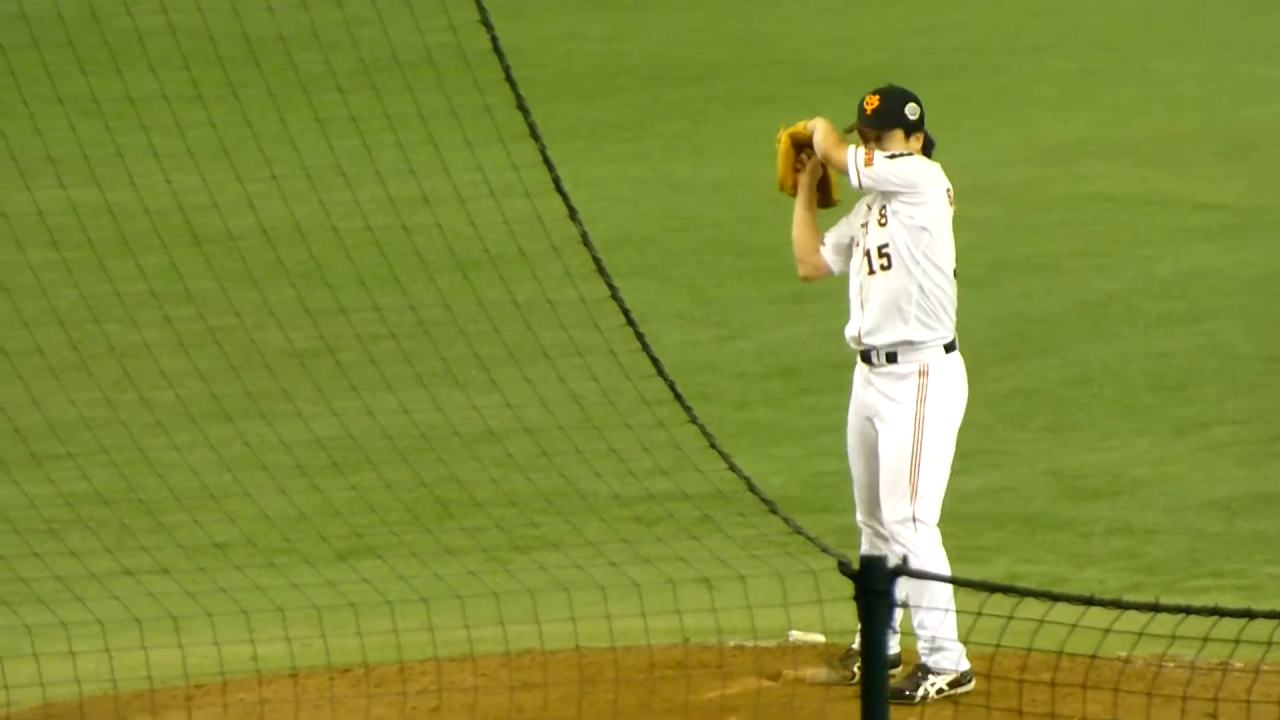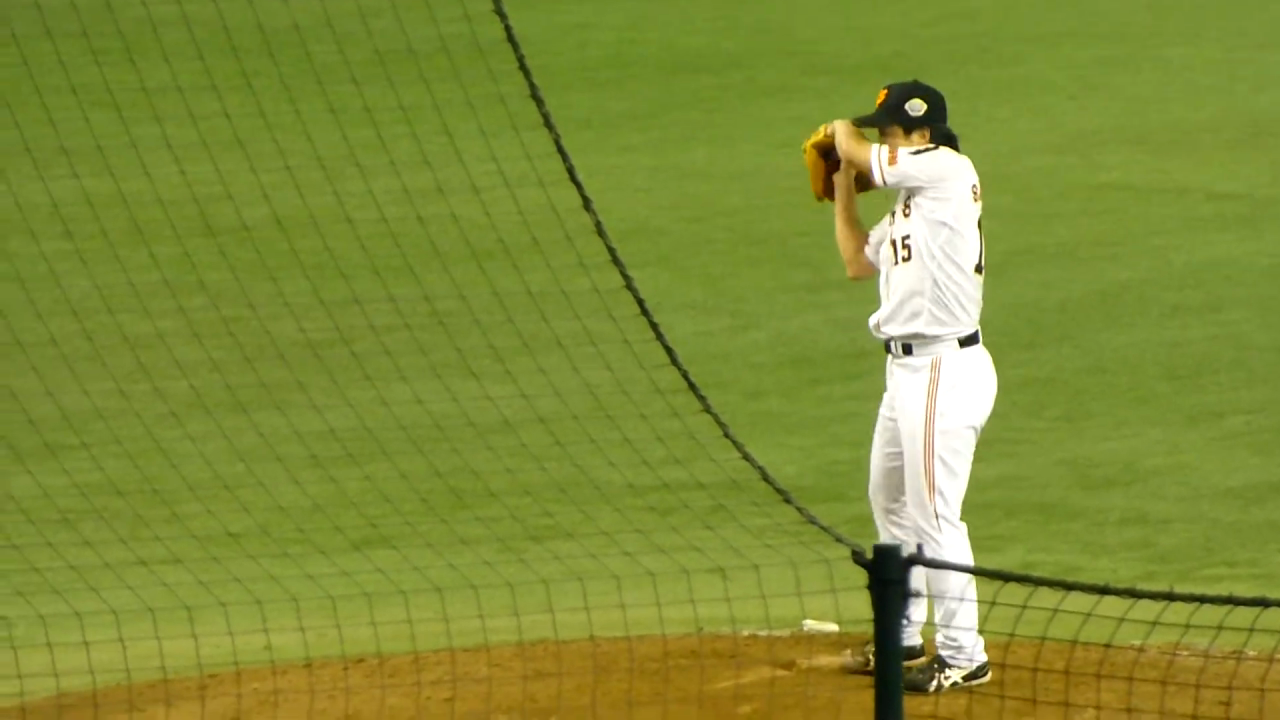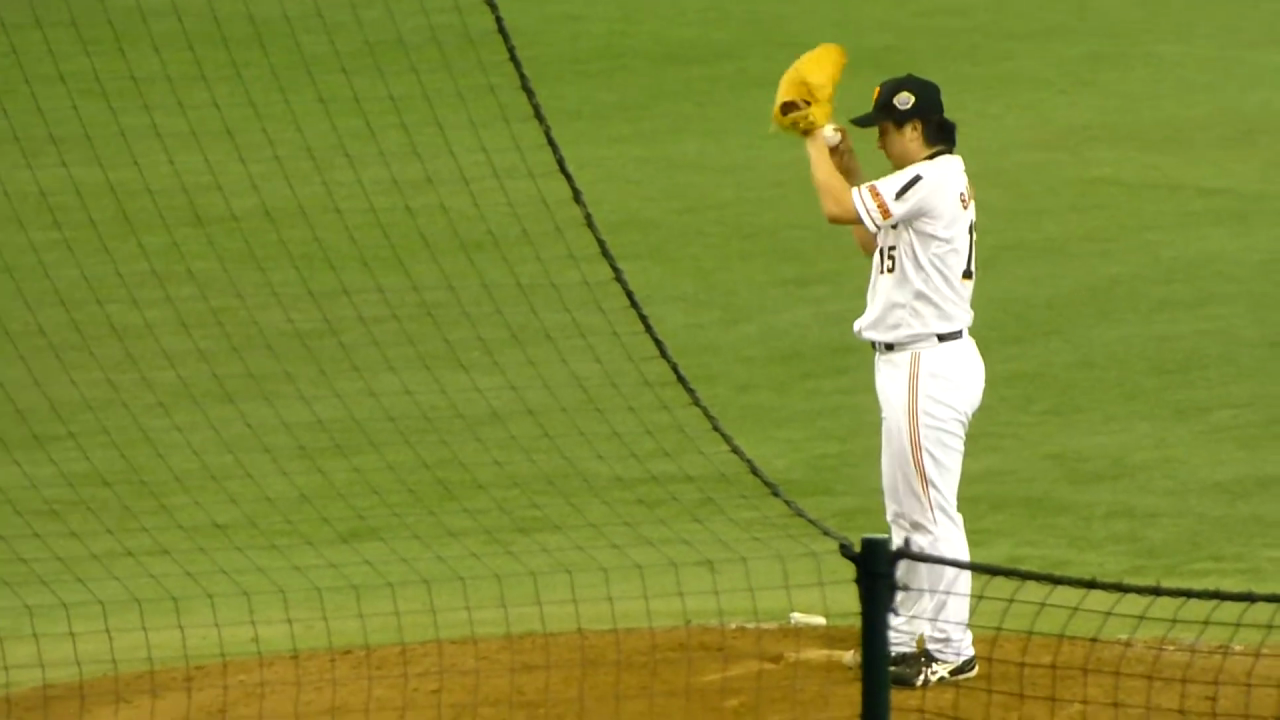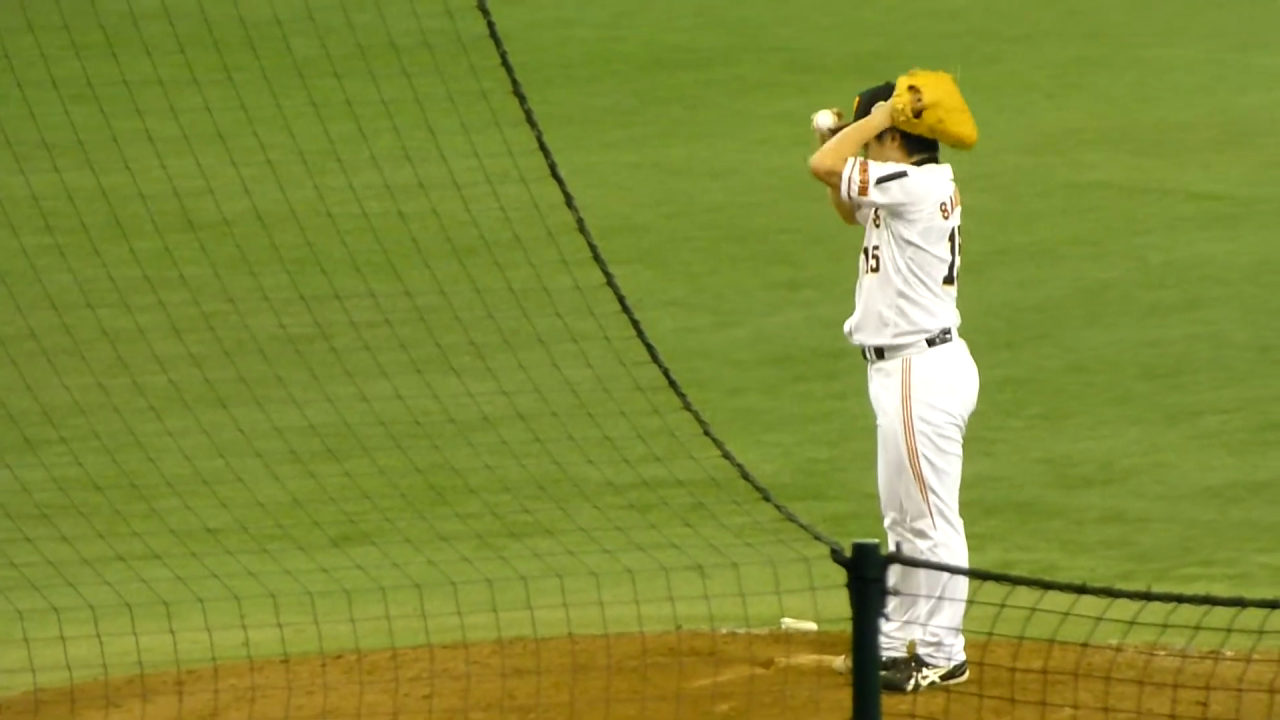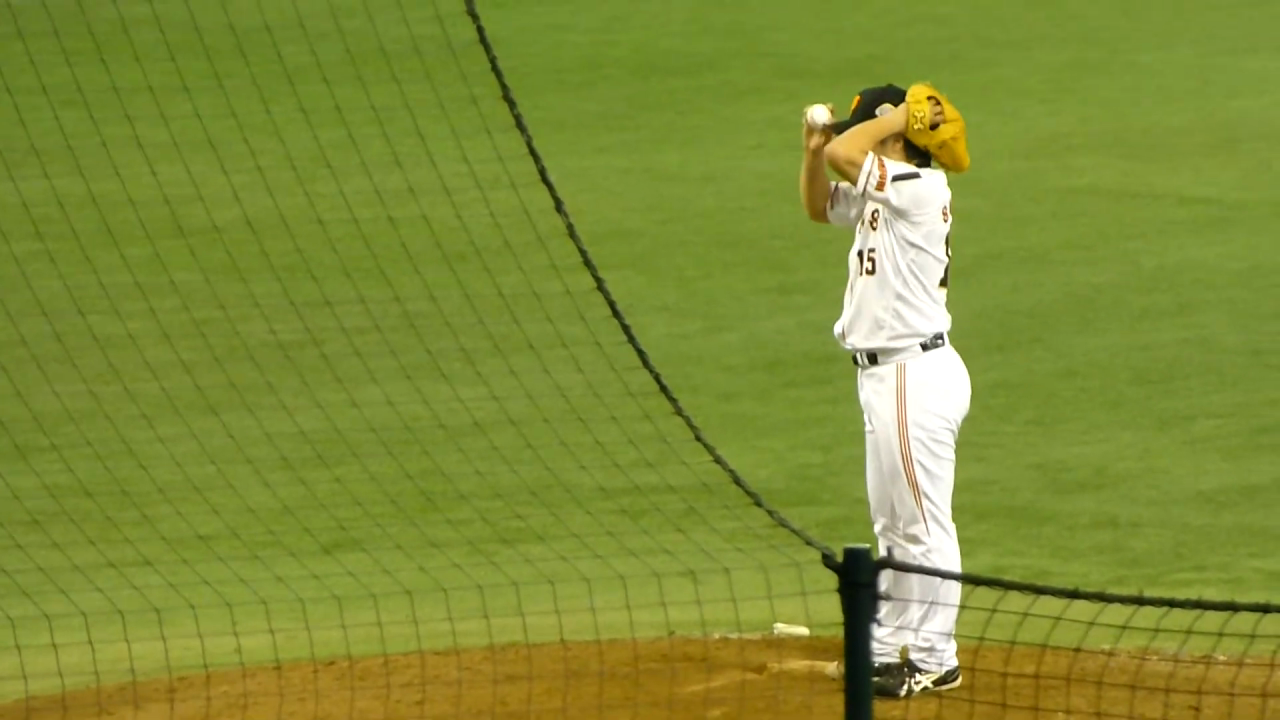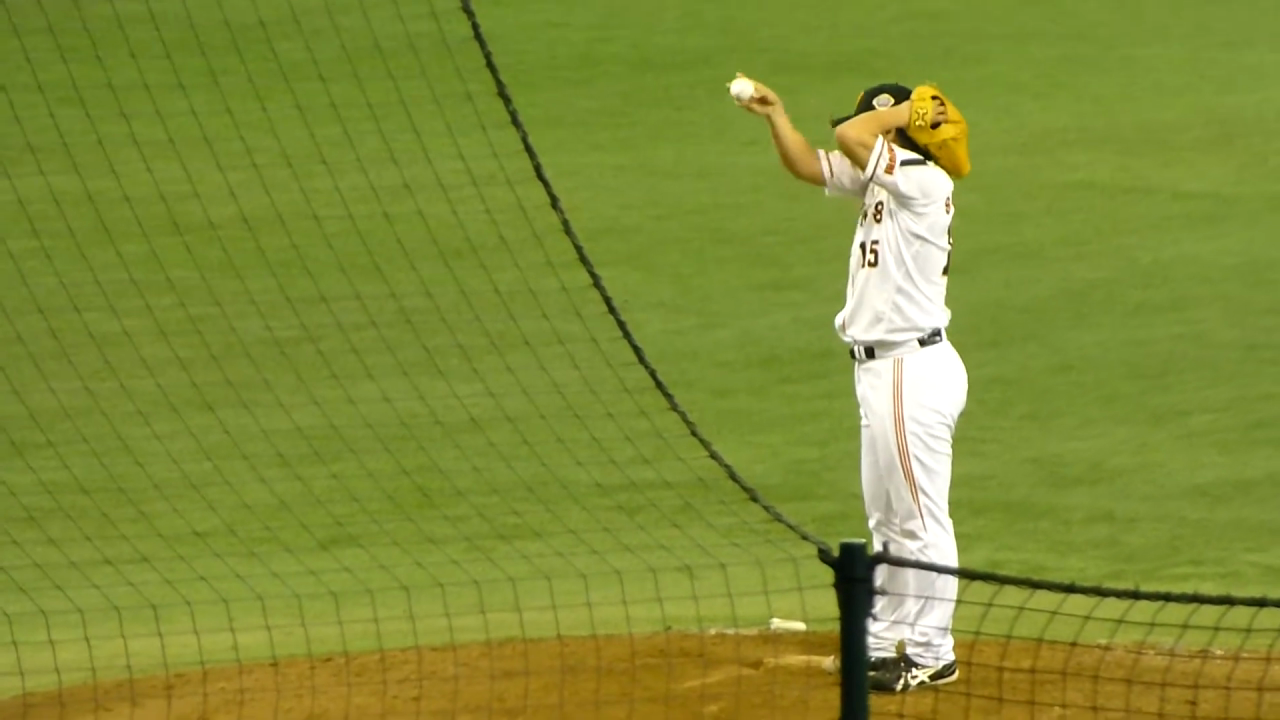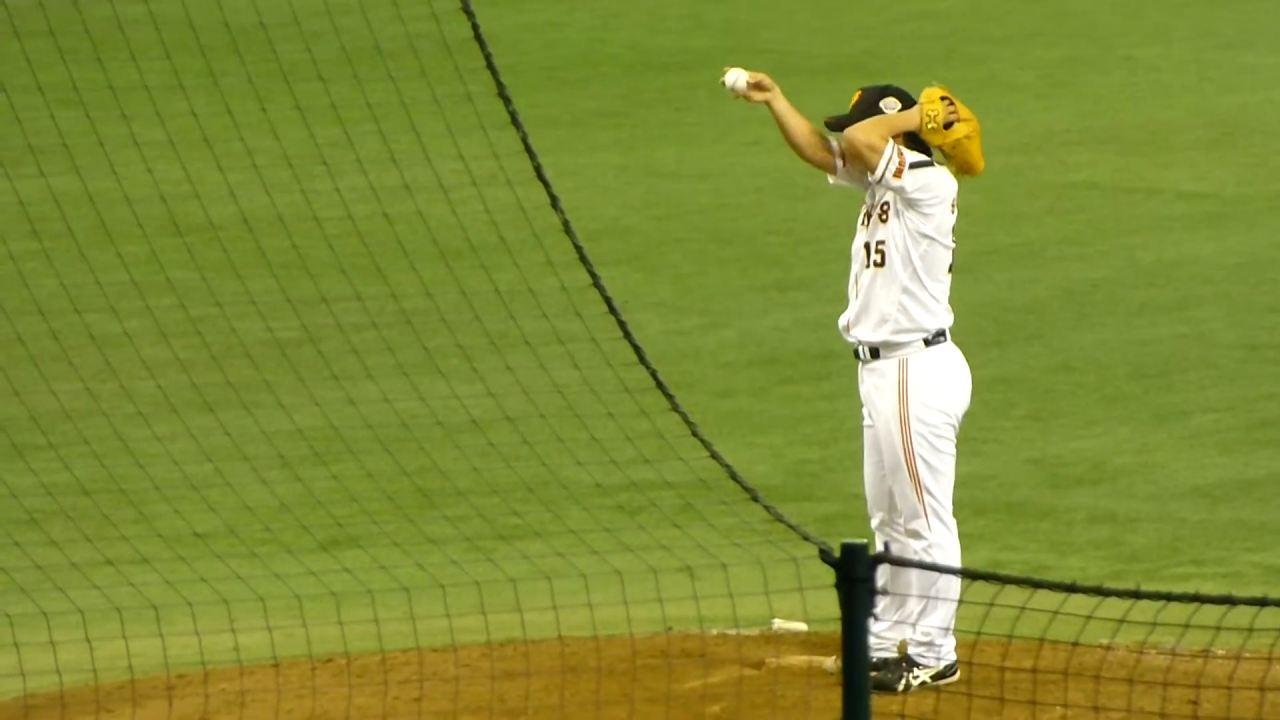
dt=0.3s
person 1, frame 1
left shoulder: (923, 178)
right shoulder: (869, 205)
left elbow: (832, 150)
right elbow: (810, 264)
left wrist: (817, 127)
right wrist: (805, 187)
left hip: (923, 378)
right hip: (870, 375)
left knee: (906, 520)
right knee: (874, 523)
left ankle: (945, 661)
right ankle: (878, 644)
person 1, frame 2
left shoulder: (943, 167)
right shoulder: (911, 199)
left elbow: (857, 154)
right elbow: (858, 264)
left wrist: (837, 131)
right wrist: (842, 194)
left hip: (945, 371)
right hip: (909, 369)
left knee: (933, 517)
right knee: (891, 502)
left ankle: (963, 654)
right ankle: (903, 634)
person 1, frame 3
left shoulder: (931, 179)
right shoulder: (922, 186)
left elbow: (837, 209)
right elbow: (871, 241)
left wrist: (814, 143)
right wrist: (844, 161)
left hip: (930, 366)
right hip: (909, 364)
left knee: (931, 512)
right knee: (906, 514)
left ankle: (951, 648)
right ankle: (904, 637)
person 1, frame 4
left shoulder: (916, 185)
right shoulder: (907, 186)
left elbow: (823, 167)
right elbow: (848, 207)
left wrist: (888, 112)
right wrist: (832, 140)
left hip: (922, 372)
right hip: (903, 369)
left knee: (930, 519)
right knee: (902, 519)
left ankle: (943, 654)
right ankle: (897, 640)
person 1, frame 5
left shoulder: (919, 187)
right shoulder: (882, 192)
left elbow: (843, 154)
right elbow: (819, 206)
left wrist: (901, 114)
right wrist: (813, 152)
left hip: (915, 376)
right hip: (885, 375)
left knee: (923, 525)
right knee: (892, 525)
left ankle: (936, 659)
right ankle: (889, 647)
person 1, frame 6
left shoulder: (925, 180)
right shoulder: (880, 179)
left elbow: (849, 135)
right elbow: (809, 166)
left wrist: (913, 111)
right wrist: (774, 112)
left hip: (912, 371)
right hip: (880, 370)
left knee: (919, 519)
right knee: (888, 519)
left ankle: (931, 654)
right ankle: (882, 642)
person 1, frame 7
left shoulder: (930, 181)
right shoulder: (882, 180)
left elbow: (858, 139)
right elbow: (818, 151)
left wrist: (918, 114)
right wrist: (772, 99)
left hip: (917, 370)
right hip: (882, 369)
left knee: (922, 520)
right knee: (889, 519)
left ankle: (934, 655)
right ankle: (886, 642)
